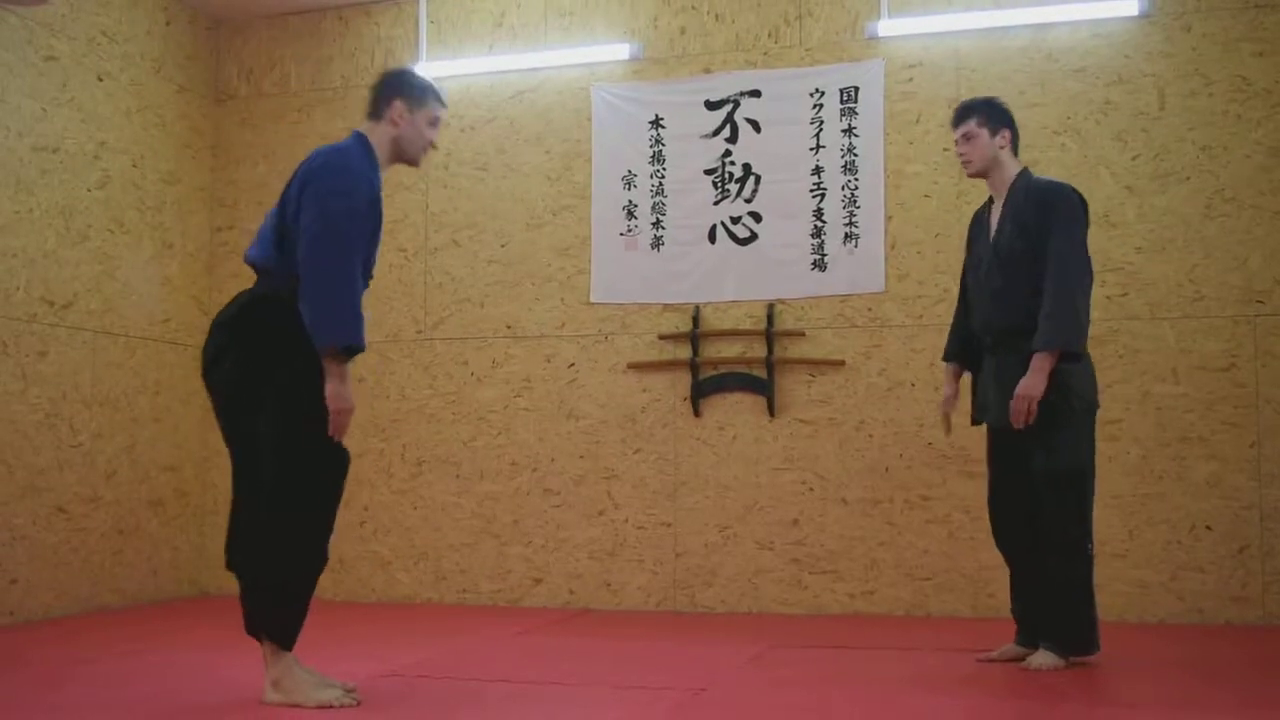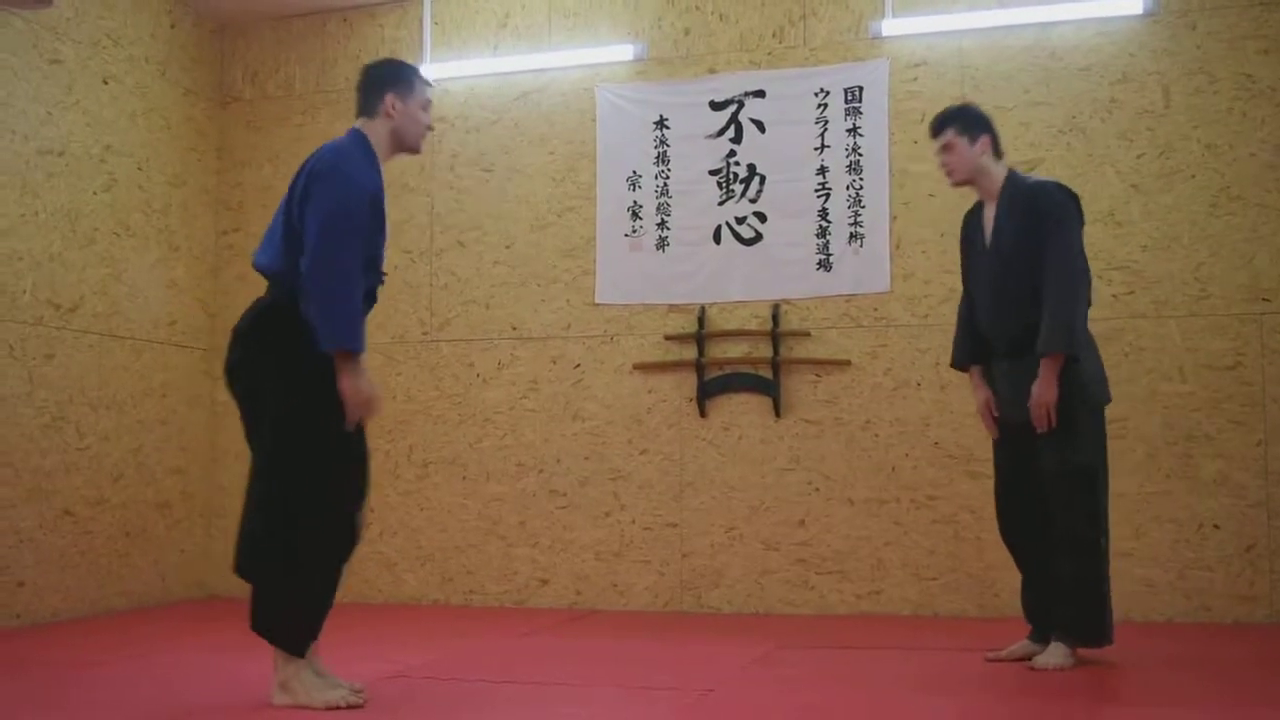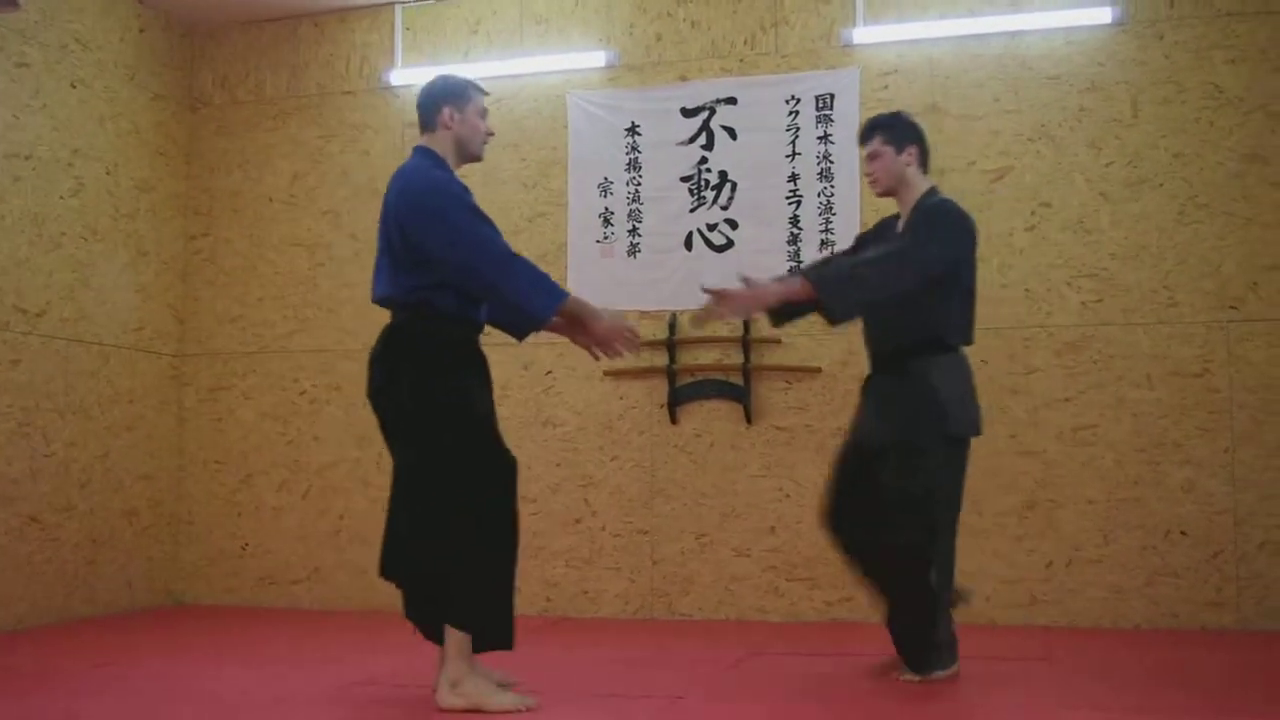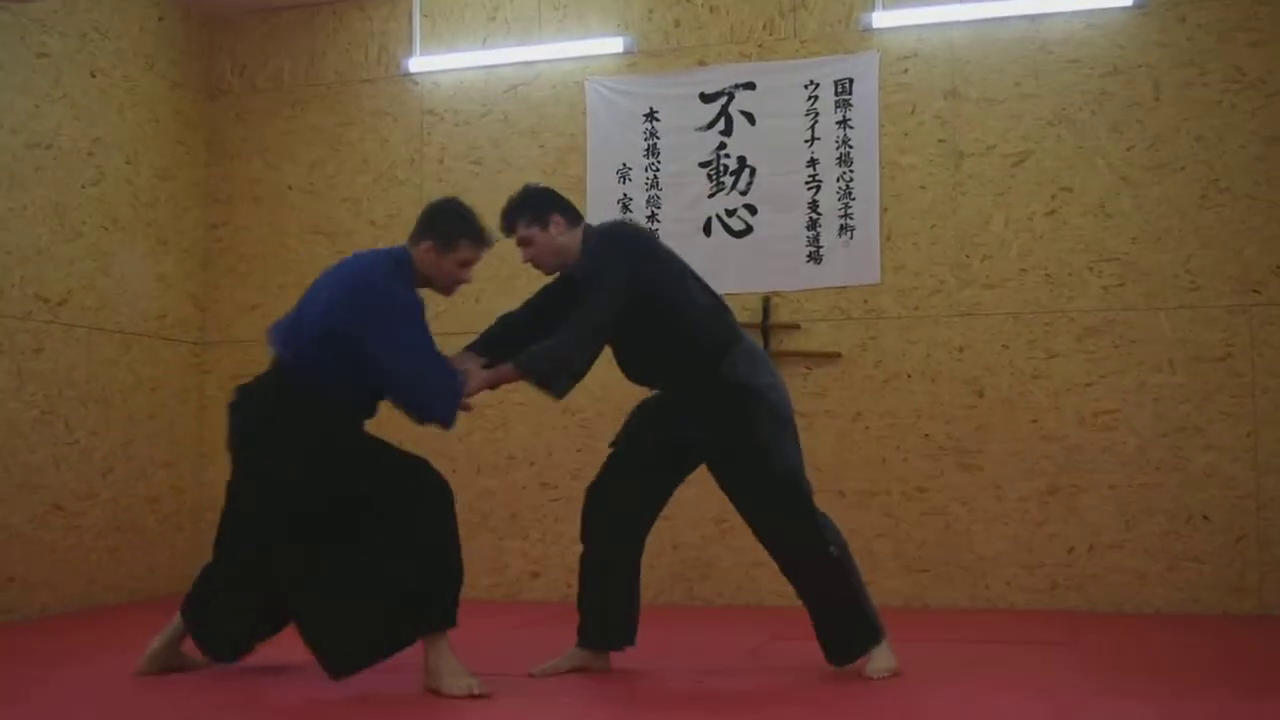
dt=1s
person 1, frame 1
left shoulder: (344, 167)
right shoulder: (347, 168)
right elbow: (327, 277)
left wrist: (325, 368)
right wrist: (336, 373)
left hip: (272, 343)
right hip: (267, 345)
left knee: (292, 500)
right knee: (289, 501)
left ankle: (282, 663)
right ankle: (281, 671)
person 1, frame 2
left shoulder: (354, 168)
right shoulder: (346, 167)
right elbow: (328, 276)
left wrist: (342, 365)
right wrist: (350, 367)
left hip: (298, 349)
right hip: (285, 351)
left knee: (326, 500)
right knee: (306, 505)
left ankle: (300, 657)
right ankle: (290, 673)
person 1, frame 3
left shoulder: (429, 186)
right shoulder: (427, 186)
left elbow: (476, 281)
right elbow: (493, 266)
left wrist: (559, 325)
right wrist: (585, 314)
left hip: (436, 359)
right hip: (427, 362)
left knee: (448, 506)
right knee: (470, 506)
left ankle: (457, 661)
right ankle: (460, 675)
person 1, frame 4
left shoulder: (371, 276)
right shoulder: (385, 295)
left elbow: (390, 372)
right elbow: (425, 394)
left wrist: (441, 379)
right wrist: (457, 382)
left hip: (275, 413)
right hip: (295, 422)
left knee: (260, 543)
right knee: (416, 501)
left ankle: (169, 647)
right ankle: (437, 658)
person 2, frame 1
left shoulder: (1053, 200)
right shoulder: (981, 220)
left elbow: (1065, 291)
right elbow: (970, 303)
left wrist: (1038, 371)
right wrist: (953, 378)
left hip: (1052, 383)
right hip: (1002, 383)
left knee: (1059, 514)
right knee: (1011, 514)
left ankle: (1065, 638)
right ankle: (1032, 632)
person 2, frame 2
left shoulder: (1045, 200)
right shoulder: (973, 223)
left elbow: (1065, 292)
left wrist: (1048, 375)
right wrist: (978, 382)
left hip: (1061, 376)
right hip: (1009, 379)
left knee: (1072, 509)
right knee: (1020, 513)
left ankle: (1072, 634)
right ankle: (1044, 629)
person 2, frame 3
left shoulder: (947, 224)
right shoulder: (886, 230)
left elbow: (884, 275)
right elbow: (837, 275)
left wrist: (776, 291)
right wrist: (758, 295)
left hip: (931, 392)
right hip: (890, 388)
left knee: (918, 530)
right knee: (850, 514)
left ankle: (931, 654)
right ankle: (929, 625)
person 2, frame 4
left shoulder: (619, 247)
right shoulder: (580, 276)
left elbow: (580, 338)
right elbow: (528, 323)
left wrist: (492, 376)
right wrist: (467, 362)
left hip: (735, 389)
right hip: (680, 397)
left knee: (787, 514)
right knee: (610, 508)
left ankle: (865, 641)
right ankle: (595, 644)
